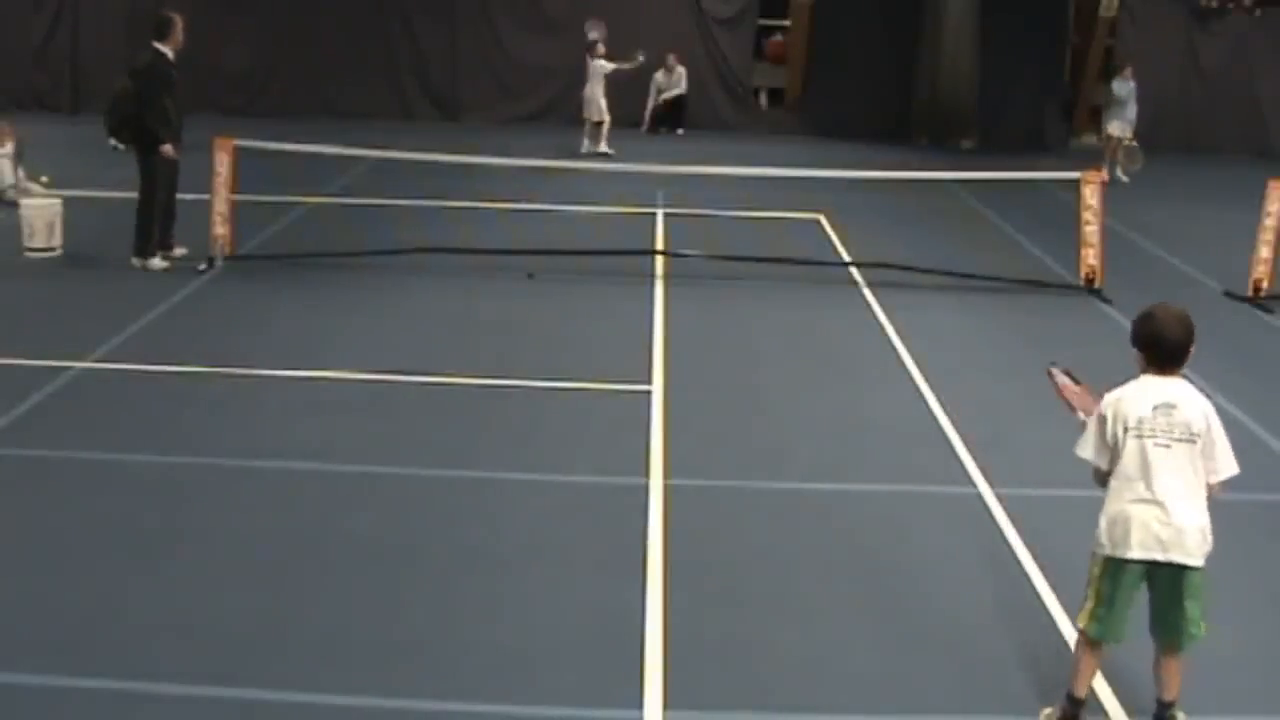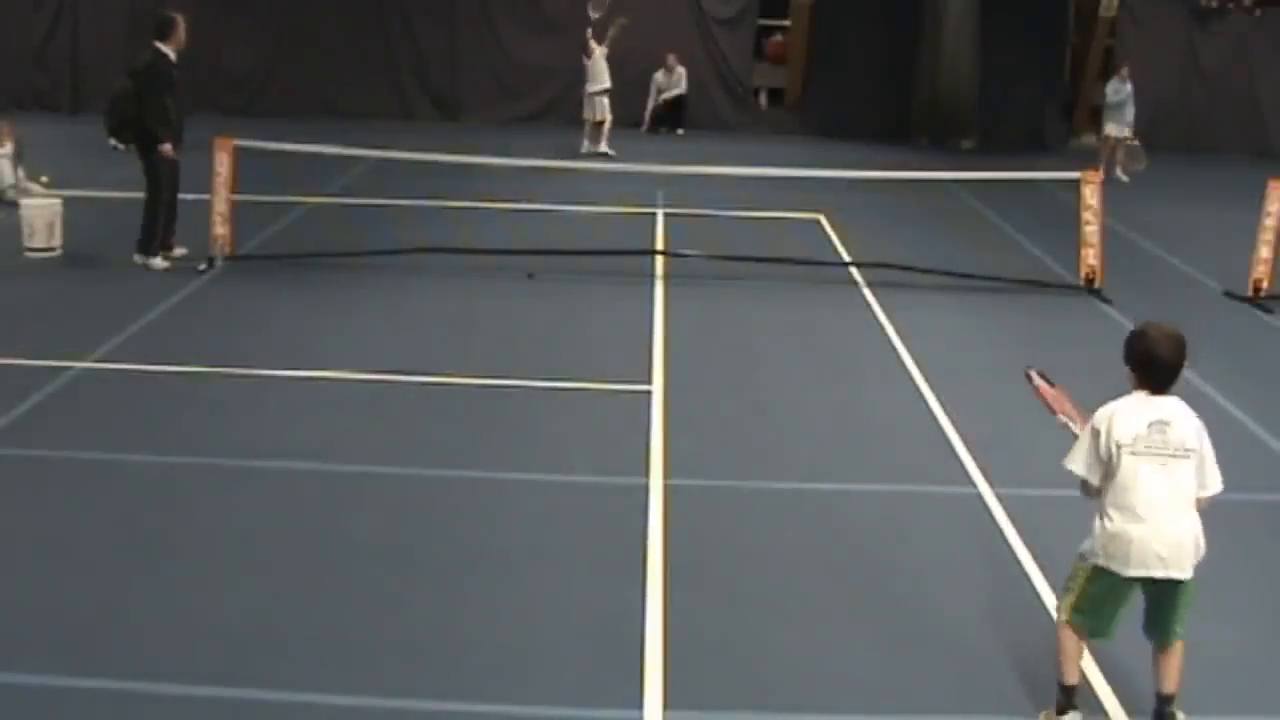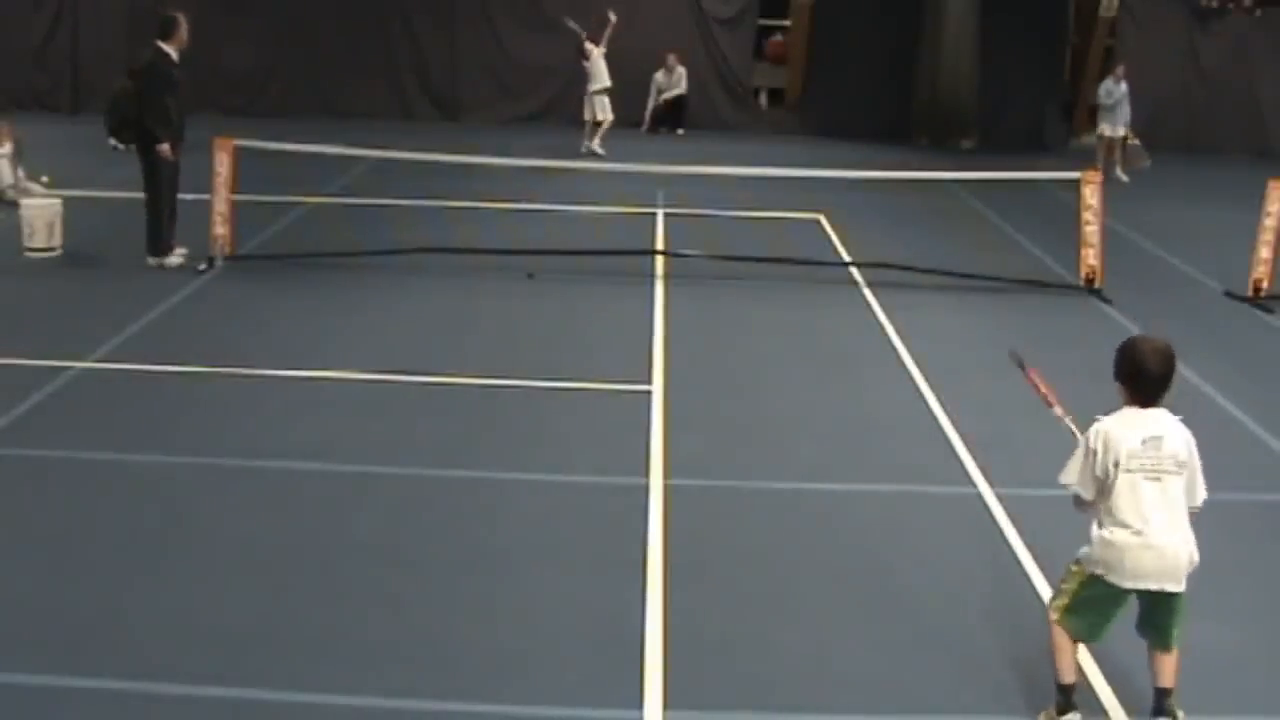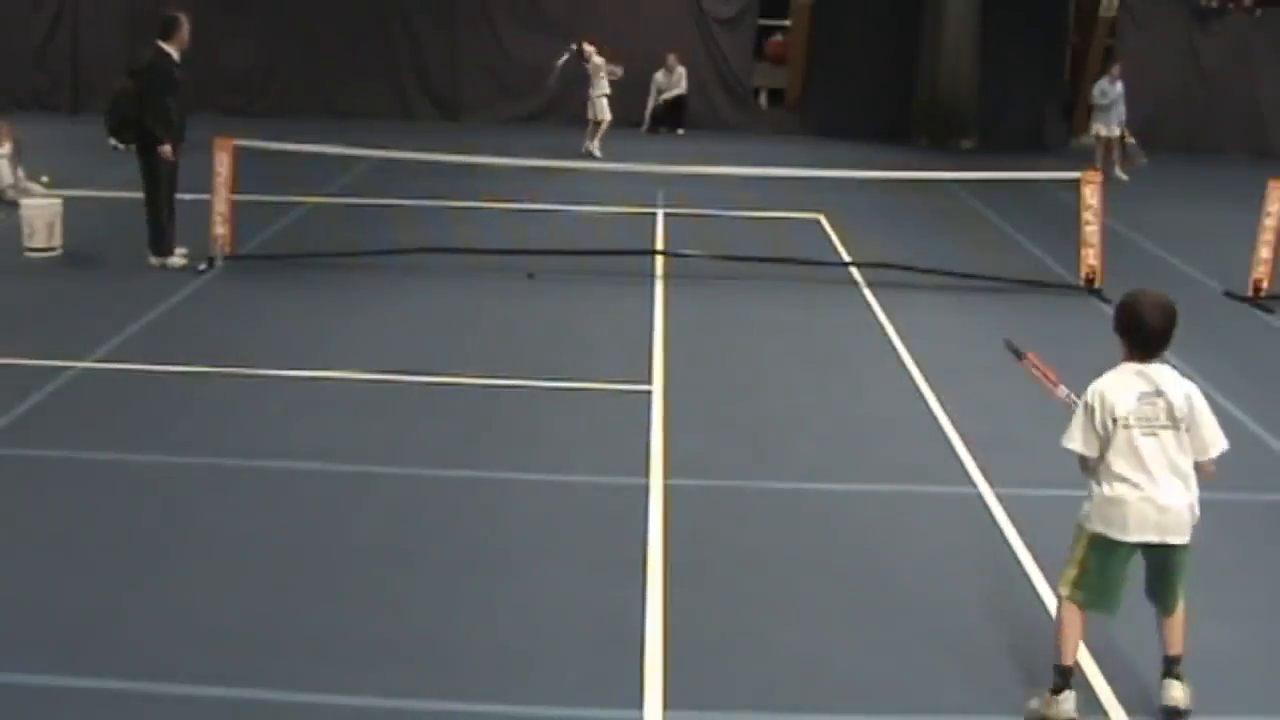
dt=0.2s
person 1, frame 1
left shoulder: (1116, 401)
right shoulder: (1201, 408)
left elbow: (1101, 474)
right elbow: (1212, 484)
left hip: (1125, 529)
right hip: (1184, 535)
left knee: (1094, 628)
right knee: (1172, 637)
person 1, frame 2
left shoulder: (1109, 417)
right shoulder: (1191, 424)
left elbow: (1089, 488)
right elbow: (1201, 500)
left hip: (1120, 543)
right hip: (1178, 547)
left knee: (1072, 618)
right knee: (1168, 634)
person 1, frame 3
left shoulder: (1104, 432)
right shoulder: (1182, 436)
left elbow: (1083, 500)
right elbow: (1192, 506)
left hip: (1117, 555)
right hip: (1173, 557)
left knee: (1062, 618)
right knee: (1163, 638)
person 1, frame 4
left shoulder: (1102, 390)
right shoulder: (1186, 391)
left elbow: (1088, 463)
right elbow: (1207, 466)
left hip: (1116, 513)
right hip: (1173, 514)
left knee: (1074, 597)
right knee: (1170, 599)
right ankle: (1174, 684)
person 2, frame 1
left shoulder: (163, 62)
right shoulder: (152, 65)
right elbow: (149, 107)
right wrist: (162, 140)
left hip: (166, 140)
right hip: (154, 143)
left knee: (167, 194)
right knee: (152, 195)
left ankle: (164, 244)
right ankle: (143, 253)
person 2, frame 2
left shoulder: (165, 61)
right shoulder: (153, 64)
right elbow: (149, 106)
right wrist: (161, 139)
left hip: (168, 139)
right hip: (156, 142)
left knee: (169, 193)
right knee: (158, 194)
left ankle: (164, 244)
right ankle: (146, 250)
person 2, frame 3
left shoulder: (168, 61)
right shoulder: (155, 64)
right elbow: (150, 105)
right wrist: (160, 139)
left hip: (169, 139)
right hip: (156, 142)
left knee: (168, 194)
right knee: (159, 195)
left ankle: (165, 244)
right ankle: (157, 252)
person 2, frame 4
left shoulder: (168, 61)
right shoulder: (156, 64)
right elbow: (151, 106)
right wrist: (161, 140)
left hip: (169, 140)
right hip: (156, 143)
left knee: (167, 195)
right knee: (158, 197)
left ankle: (166, 245)
right ankle: (160, 252)
